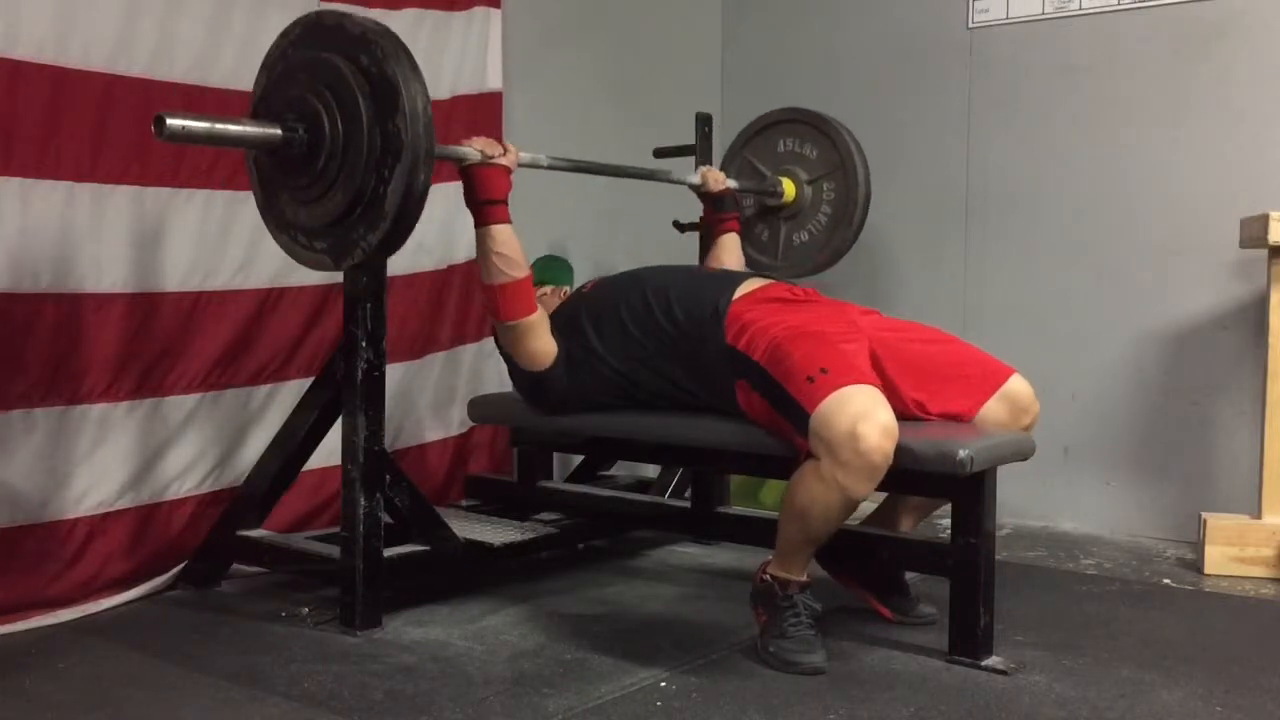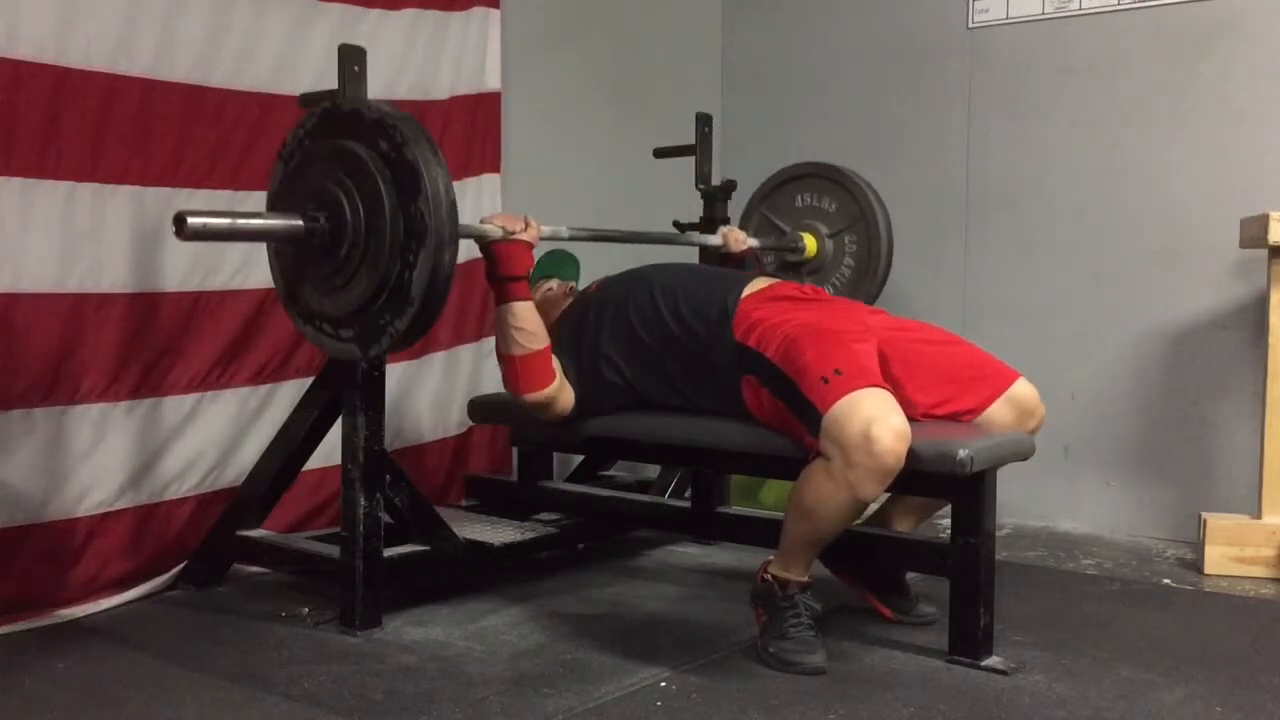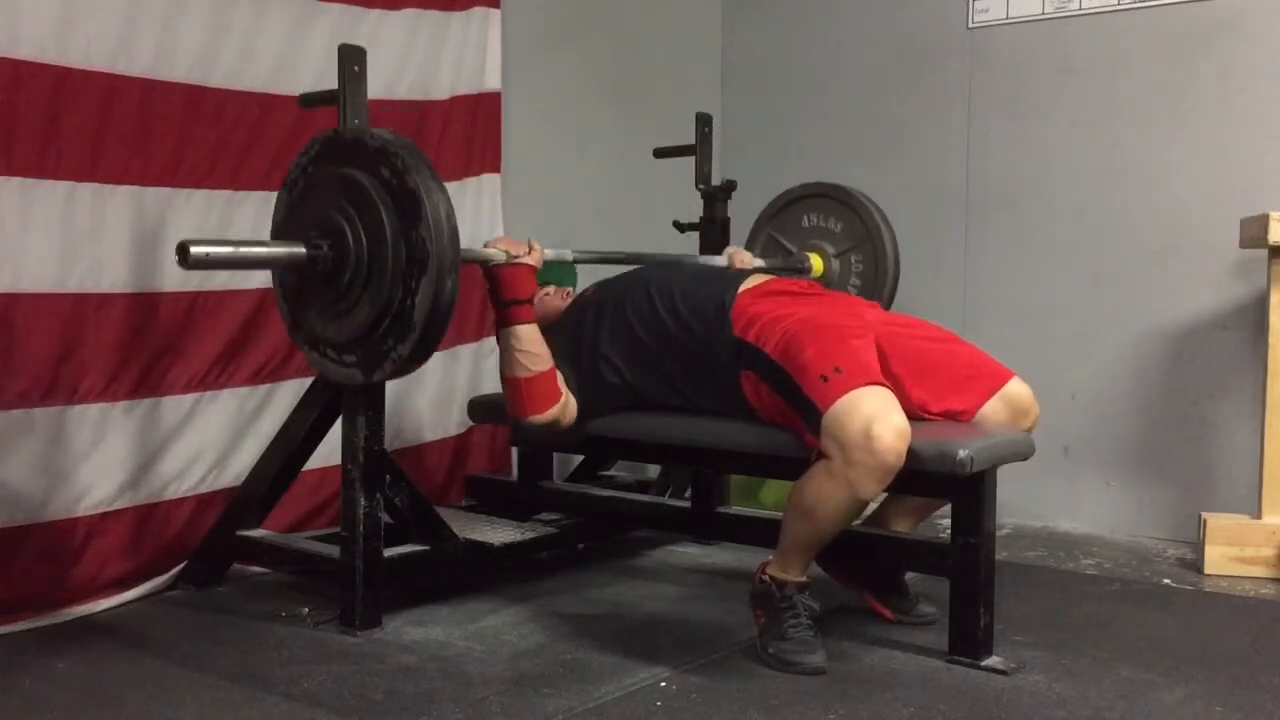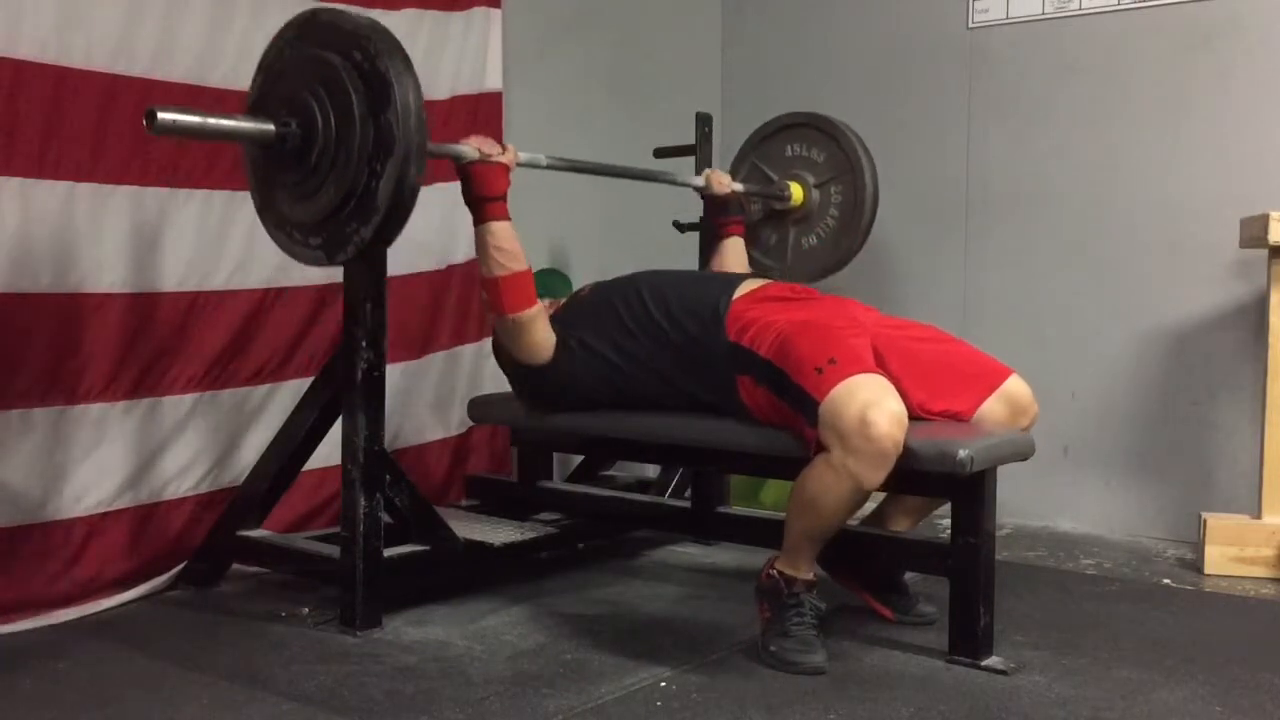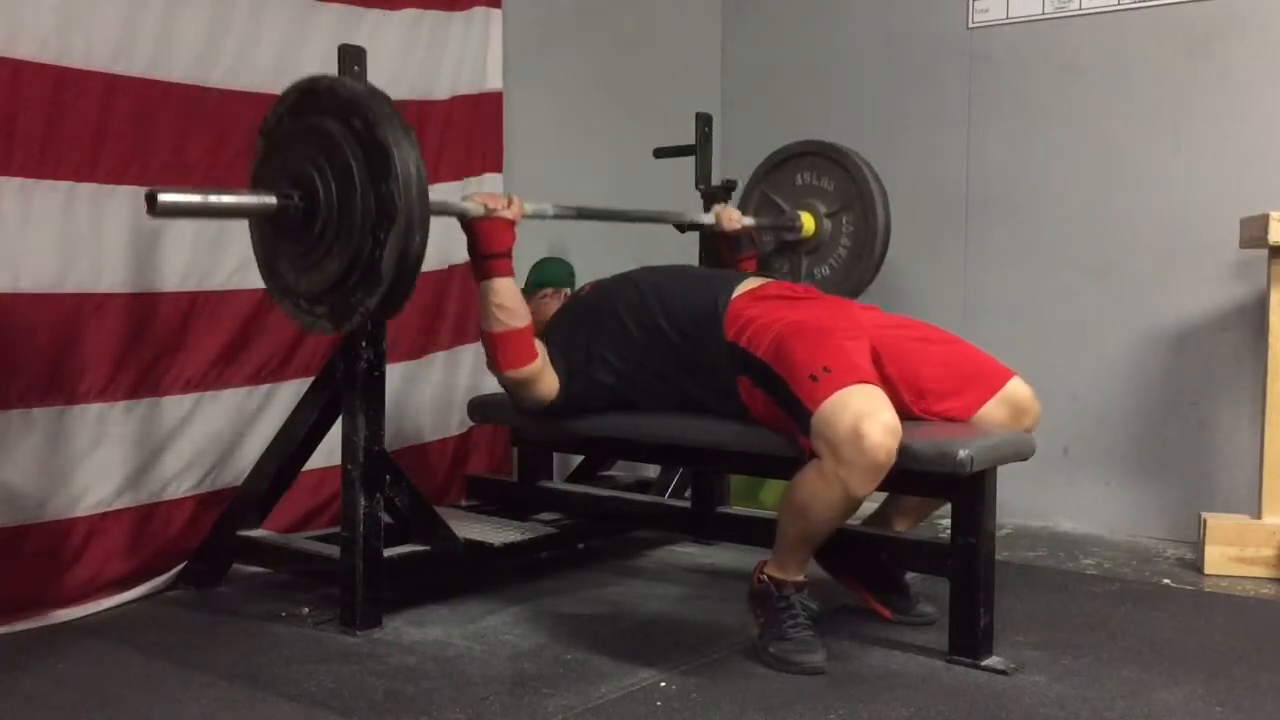
dt=0.5s
person 1, frame 1
left shoulder: (613, 316)
right shoulder: (557, 366)
left elbow: (719, 286)
right elbow: (511, 312)
left wrist: (722, 210)
right wrist: (489, 196)
left knee: (1013, 408)
right knee: (863, 439)
left ankle: (868, 553)
right ankle: (782, 586)
person 1, frame 2
left shoulder: (608, 318)
right shoulder: (561, 352)
right elbow: (534, 390)
left wrist: (743, 263)
right wrist: (509, 270)
left knee: (1018, 410)
right knee: (876, 439)
left ankle: (872, 551)
right ankle: (784, 585)
person 1, frame 3
left shoulder: (605, 316)
right shoulder: (561, 350)
right elbow: (540, 409)
left wrist: (744, 272)
right wrist: (512, 294)
left knee: (1012, 410)
right knee: (876, 441)
left ankle: (871, 550)
right ankle: (781, 586)
person 1, frame 4
left shoulder: (601, 325)
right shoulder: (552, 366)
left elbow: (721, 289)
right elbow: (511, 311)
left wrist: (727, 212)
right wrist: (487, 197)
left knee: (1011, 408)
right knee: (875, 428)
left ankle: (868, 551)
right ankle: (788, 584)
person 1, frame 5
left shoulder: (614, 316)
right shoulder: (555, 353)
right elbow: (515, 368)
left wrist: (738, 244)
right wrist: (492, 250)
left knee: (1013, 409)
right knee: (866, 440)
left ankle: (870, 553)
right ankle: (780, 586)
